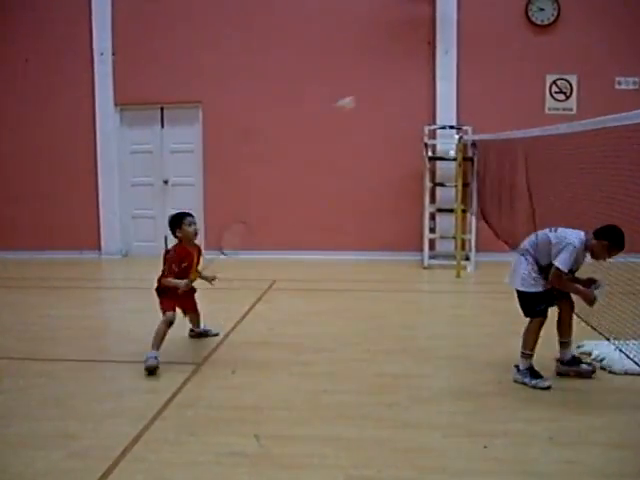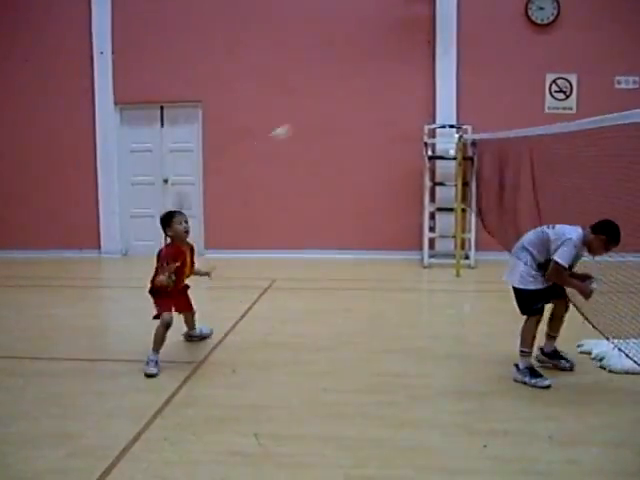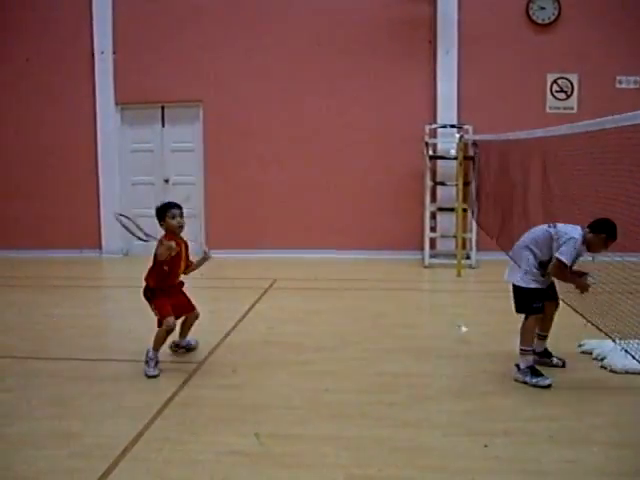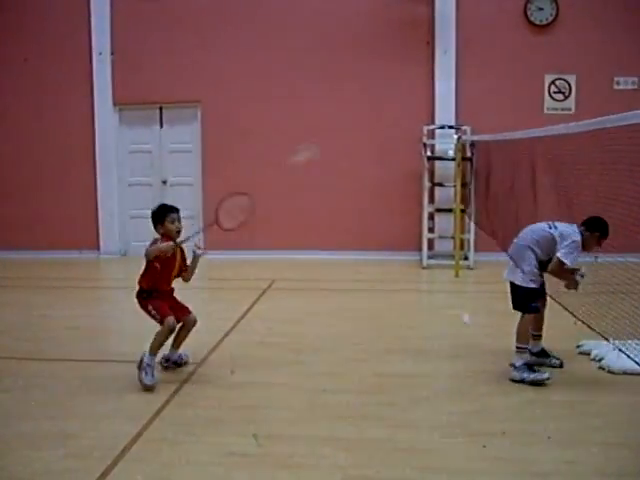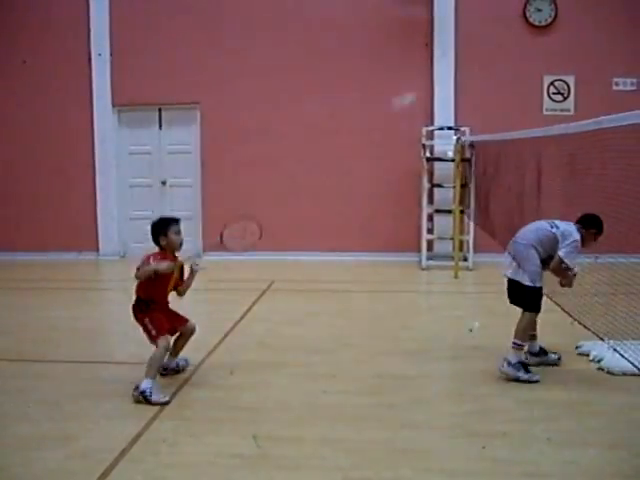
dt=0.1s
person 1, frame 1
left shoulder: (196, 249)
right shoulder: (174, 252)
right elbow: (165, 279)
left wrist: (205, 277)
right wrist: (181, 283)
left hip: (185, 290)
right hip: (168, 291)
left knee: (194, 313)
right knee: (169, 317)
left ankle: (197, 329)
right ankle: (153, 355)
person 1, frame 2
left shoulder: (189, 248)
right shoulder: (166, 252)
right elbow: (159, 279)
left wrist: (202, 272)
right wrist: (164, 279)
left hip: (179, 289)
right hip: (162, 291)
left knee: (189, 312)
right knee: (166, 319)
left ankle: (192, 331)
right ankle: (153, 357)
person 1, frame 3
left shoulder: (182, 244)
right shoulder: (164, 244)
left elbow: (185, 269)
right elbow: (161, 256)
left wrist: (202, 261)
right wrist: (166, 251)
left hip: (173, 287)
right hip: (157, 290)
left knee: (192, 314)
right knee: (169, 323)
left ankle: (180, 342)
right ankle: (152, 355)
person 1, frame 4
left shoulder: (179, 249)
right shoulder: (158, 244)
left elbow: (186, 277)
right elbow: (149, 254)
left wrist: (196, 259)
right wrist: (162, 247)
left hip: (165, 293)
right hip: (149, 295)
left knee: (190, 319)
right knee: (170, 323)
left ankle: (171, 356)
right ankle: (148, 360)
person 1, frame 5
left shoulder: (177, 264)
right shoulder: (155, 259)
left elbow: (181, 291)
right elbow: (139, 275)
left wrist: (193, 273)
right wrist: (157, 268)
left hip: (161, 306)
right hip: (146, 307)
left knee: (189, 327)
right knee: (164, 343)
left ankle: (170, 363)
right ankle: (145, 388)
person 2, frame 1
left shoulder: (582, 243)
right shoulder: (573, 244)
left elbow: (562, 274)
right elbow: (555, 278)
left wrist: (582, 282)
right wrist: (582, 292)
left hip: (543, 268)
right hip: (528, 269)
left knee: (567, 306)
right knee: (539, 316)
left ankle: (566, 359)
right ankle: (523, 369)
person 2, frame 2
left shoulder: (577, 237)
right shoulder: (572, 240)
left elbow: (557, 268)
right elbow: (554, 272)
left wrist: (577, 277)
right wrist: (578, 286)
left hip: (538, 267)
right hip: (526, 266)
left knee: (562, 302)
right knee: (535, 314)
left ankle: (549, 351)
right ankle: (523, 368)
person 2, frame 3
left shoulder: (576, 235)
right shoulder: (574, 239)
left elbow: (556, 265)
right elbow: (555, 269)
left wrist: (574, 274)
right wrist: (577, 282)
left hip: (537, 264)
right hip: (526, 265)
left knee: (551, 304)
right knee: (534, 312)
left ankle: (539, 351)
right ankle: (523, 367)
person 2, frame 4
left shoulder: (566, 231)
right shoulder: (574, 240)
right elbow: (555, 269)
left wrist: (568, 273)
right wrist: (572, 280)
left hip: (520, 258)
right hip: (525, 262)
left knee: (539, 304)
right knee: (531, 311)
left ankle: (535, 351)
right ankle: (519, 365)
person 2, frame 5
left shoulder: (563, 229)
right shoulder: (574, 238)
right elbow: (554, 267)
left wrist: (564, 271)
right wrist: (566, 277)
left hip: (518, 255)
right hip: (525, 262)
left knee: (532, 306)
right knee: (531, 309)
left ankle: (533, 350)
right ankle: (512, 362)
